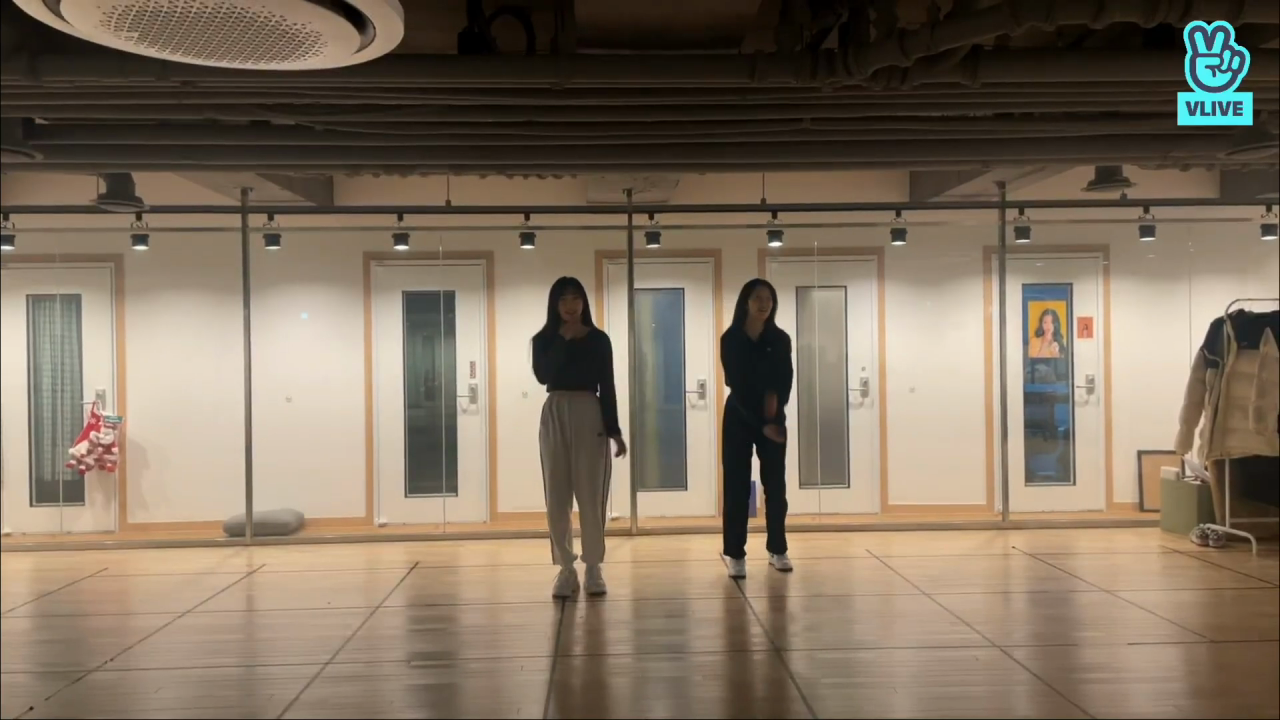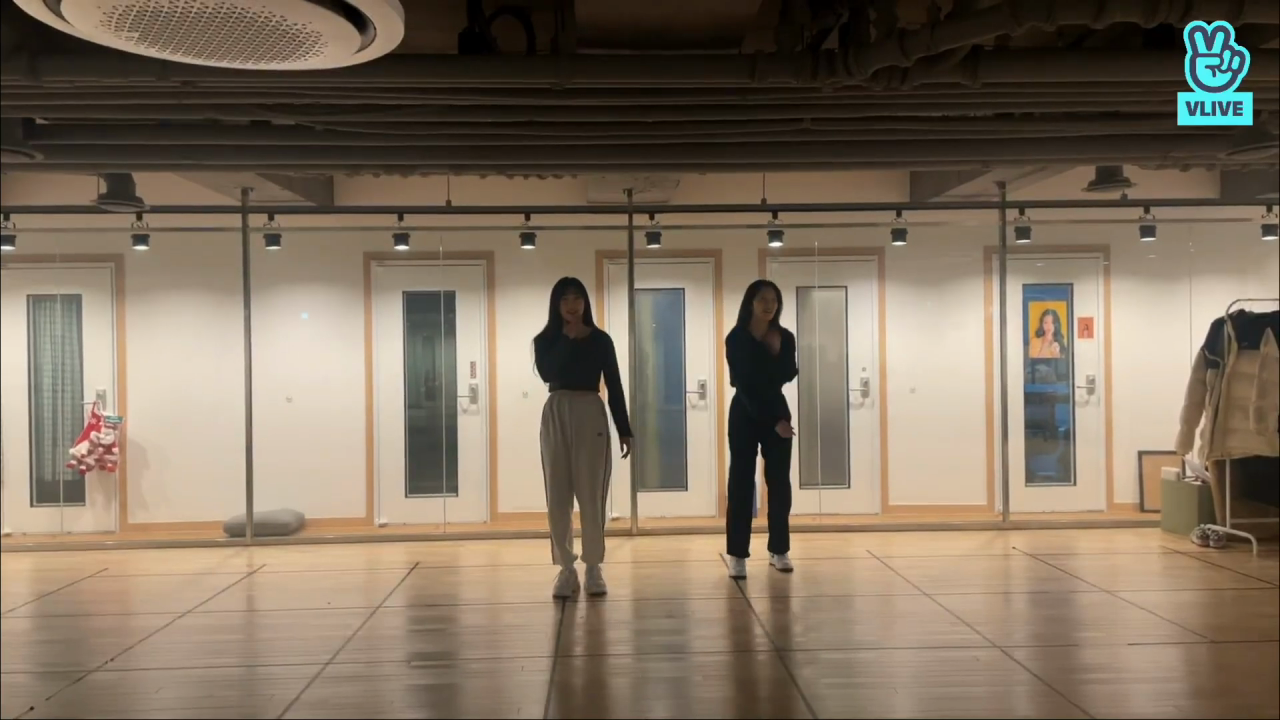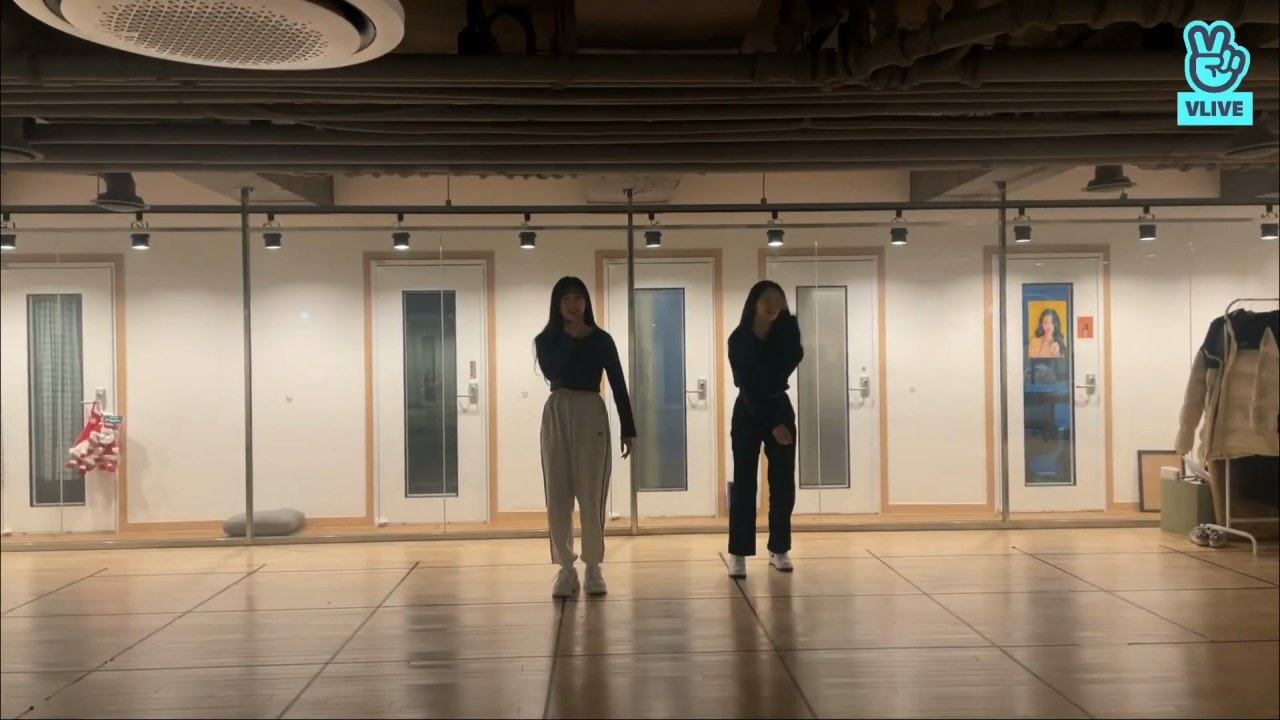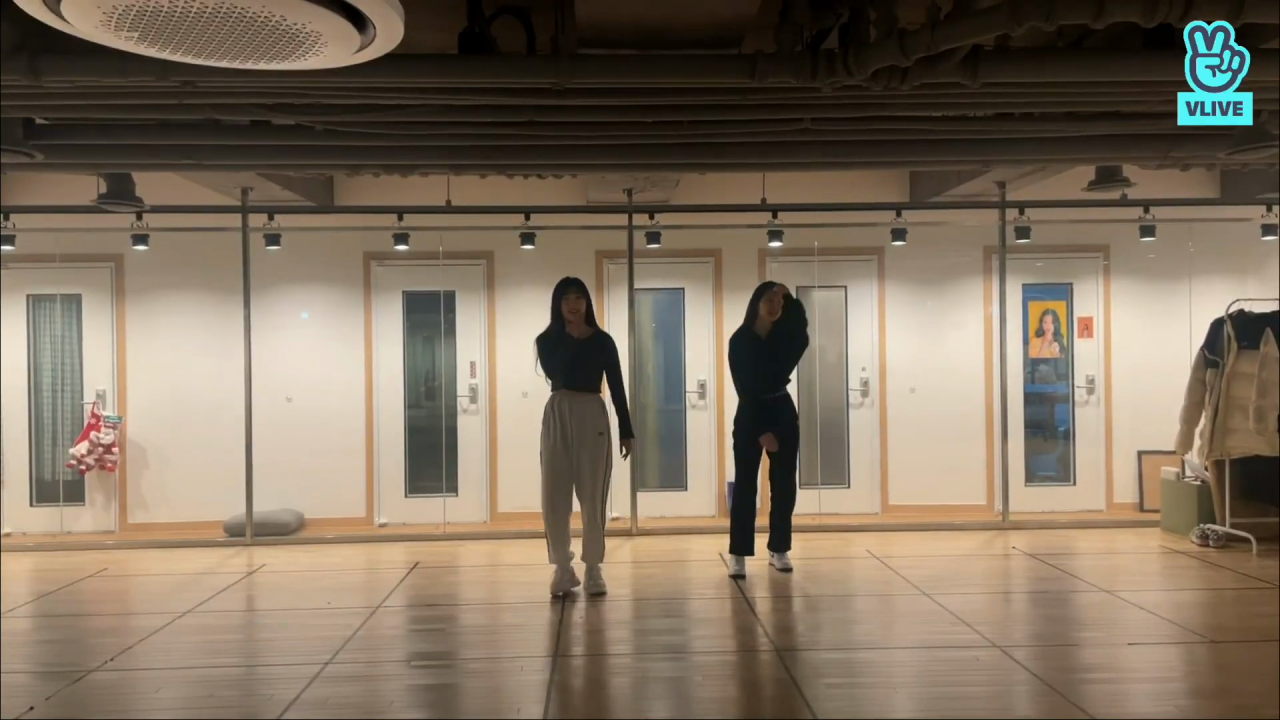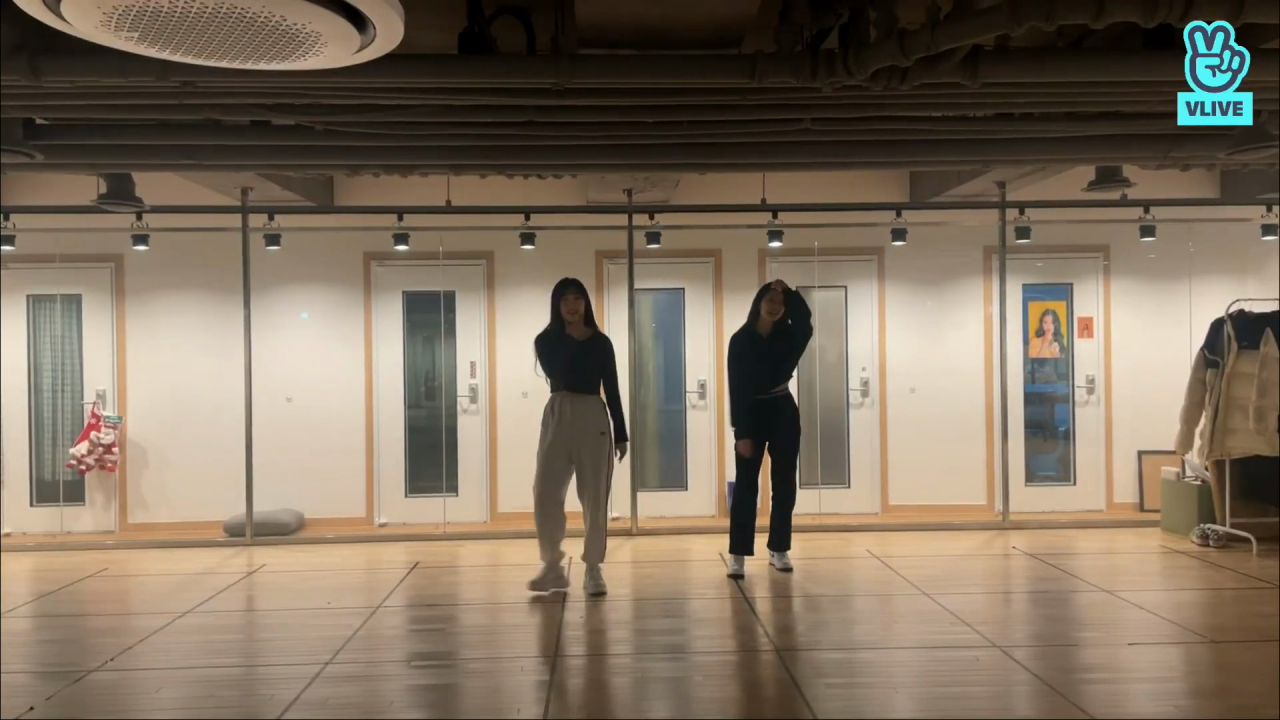
dt=0.1s
person 1, frame 1
left shoulder: (599, 339)
right shoulder: (545, 339)
left elbow: (607, 386)
right elbow: (542, 375)
left wrist: (614, 429)
right wrist: (563, 339)
left hip: (590, 414)
right hip: (555, 415)
left knee: (592, 495)
right knee: (557, 496)
left ankle: (593, 567)
right ankle: (565, 568)
person 1, frame 2
left shoulder: (600, 339)
right shoulder: (546, 340)
left elbow: (614, 386)
right elbow: (547, 374)
left wrist: (624, 430)
right wrist: (567, 338)
left hip: (591, 414)
right hip: (556, 415)
left knee: (591, 495)
right knee: (558, 497)
left ankle: (593, 568)
right ankle: (566, 569)
person 1, frame 3
left shoulder: (601, 339)
right shoulder: (547, 340)
left elbow: (618, 384)
right elbow: (551, 372)
left wrist: (628, 429)
right wrist: (570, 337)
left hip: (592, 414)
right hip: (556, 414)
left knee: (591, 495)
right knee: (558, 496)
left ankle: (593, 568)
right ankle: (566, 569)
person 1, frame 4
left shoulder: (602, 340)
right shoulder: (548, 340)
left elbow: (616, 386)
right elbow: (554, 372)
left wrist: (626, 432)
right wrist: (570, 337)
left hip: (593, 415)
right hip: (557, 414)
left knee: (593, 495)
right knee: (554, 495)
left ankle: (593, 568)
right ankle: (565, 567)
person 1, frame 5
left shoulder: (600, 342)
right shoulder: (547, 340)
left elbow: (612, 389)
right elbow: (555, 372)
left wrist: (620, 434)
right wrist: (571, 338)
left hip: (593, 416)
right hip: (558, 415)
left knee: (595, 495)
right knee: (546, 493)
left ankle: (593, 568)
right ankle: (552, 566)
person 2, frame 1
left shoulder: (780, 339)
right shoulder: (731, 339)
left elbow: (786, 380)
right elbow: (736, 385)
left wrist: (777, 398)
right wrist: (760, 423)
left hip: (772, 414)
right hip: (739, 415)
left knee: (775, 486)
right knee: (736, 488)
left ankle: (778, 550)
right ankle: (735, 554)
person 2, frame 2
left shoulder: (783, 337)
right shoulder: (736, 339)
left elbow: (789, 374)
right elbow: (744, 384)
left wrist: (779, 352)
right wrist: (772, 420)
left hip: (777, 410)
right hip: (745, 414)
left knee: (780, 485)
right knee: (741, 486)
left ankle: (778, 550)
right ankle: (737, 555)
person 2, frame 3
left shoulder: (785, 335)
right shoulder: (739, 339)
left elbow: (793, 360)
right elbow: (747, 385)
left wrist: (788, 317)
right wrist: (771, 423)
left hip: (781, 410)
right hip: (748, 414)
left knee: (783, 485)
right knee: (744, 485)
left ankle: (779, 549)
right ankle: (738, 554)
person 2, frame 4
left shoulder: (786, 336)
right shoulder: (740, 339)
left elbow: (802, 336)
right elbow: (744, 387)
left wrist: (790, 299)
right wrist: (760, 430)
left hip: (782, 411)
right hip: (751, 414)
left knee: (784, 484)
right knee: (745, 486)
left ankle: (779, 550)
right ankle: (738, 554)
person 2, frame 5
left shoulder: (788, 334)
right shoulder: (741, 339)
left elbow: (805, 322)
right elbow: (737, 387)
left wrist: (790, 294)
right wrist: (741, 431)
left hip: (784, 411)
right hip: (751, 413)
left knee: (785, 484)
right knee: (746, 485)
left ankle: (779, 549)
right ankle: (738, 554)
